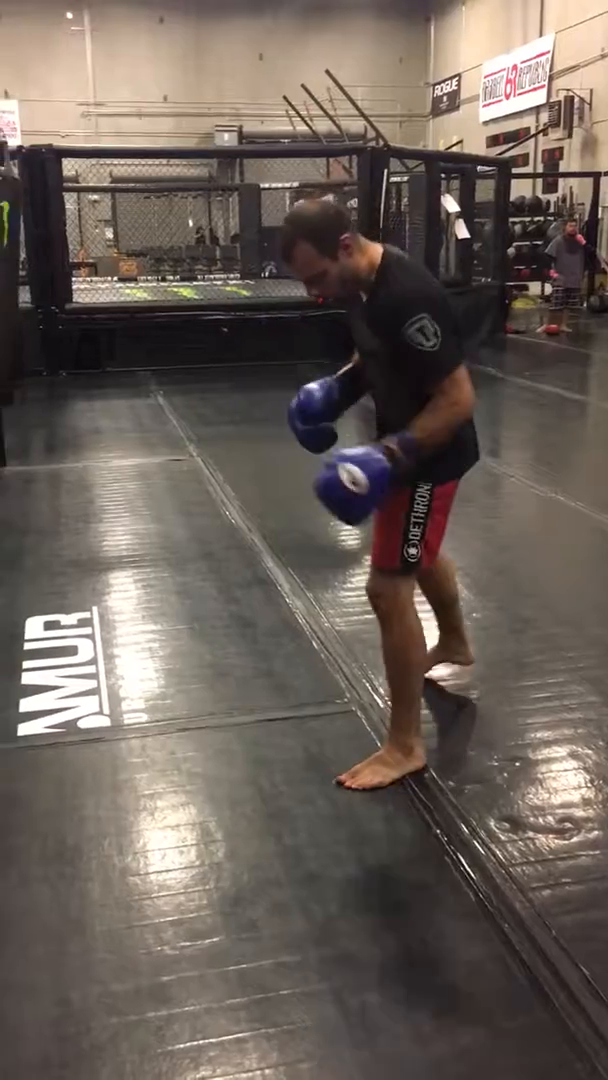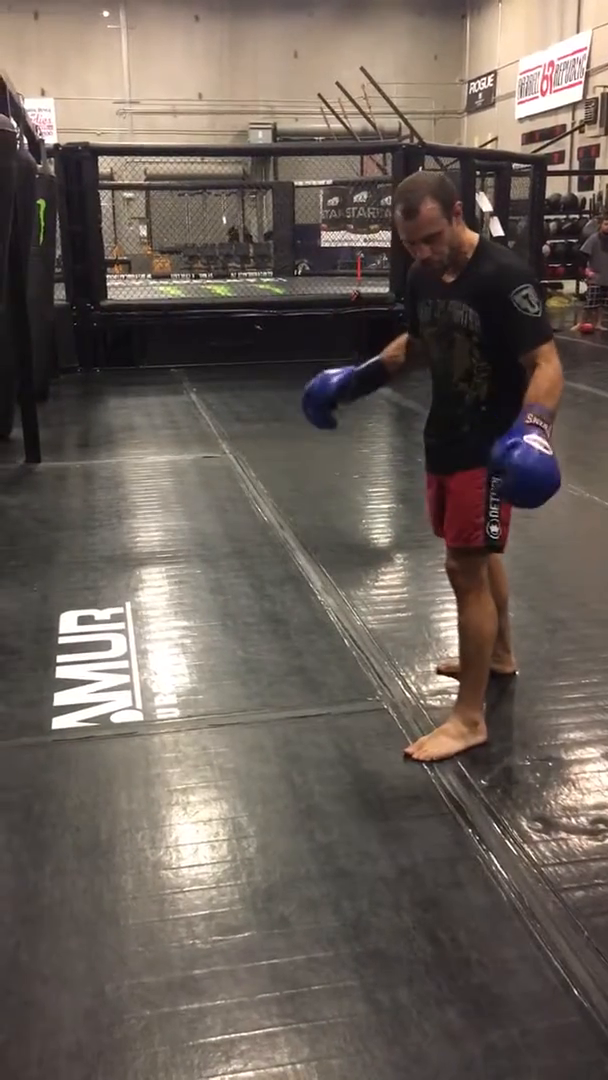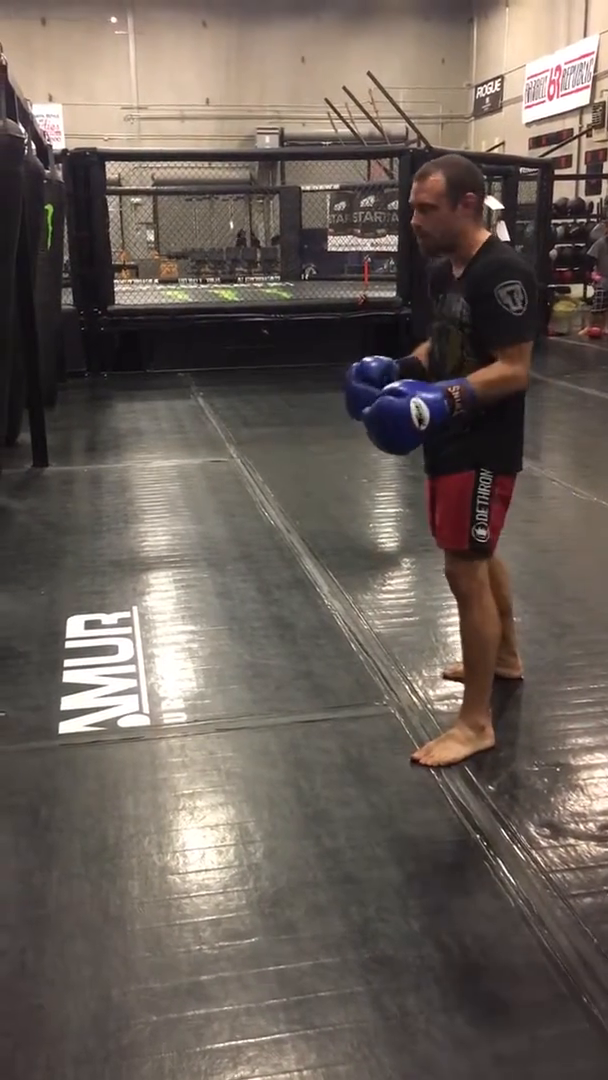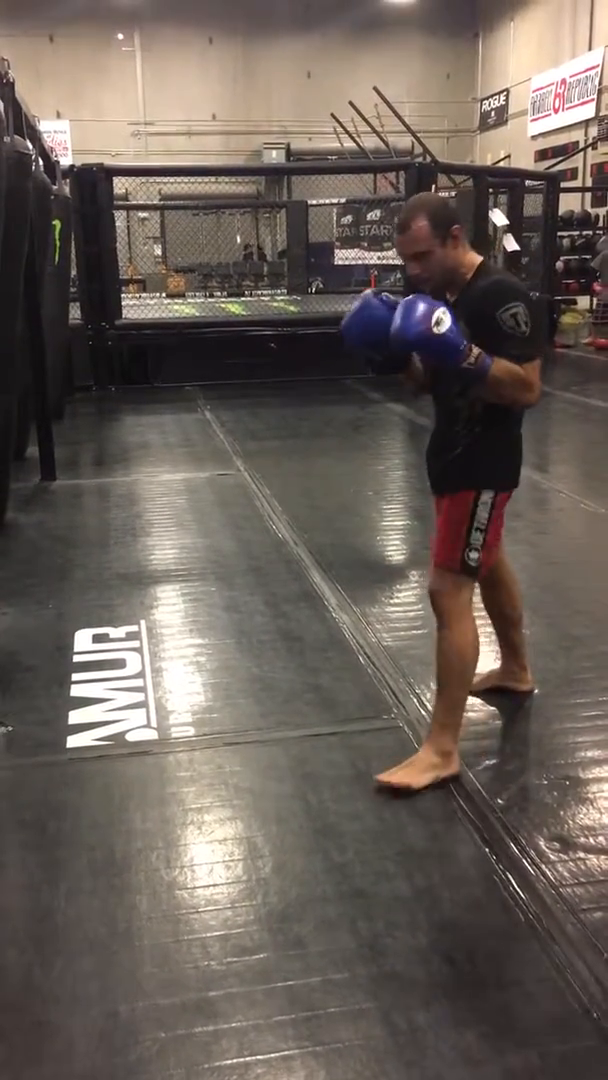
dt=1s
person 1, frame 1
left shoulder: (408, 297)
right shoulder: (363, 284)
left elbow: (458, 400)
left wrist: (388, 457)
right wrist: (338, 387)
left hip: (427, 458)
right hip: (404, 447)
left knee: (388, 587)
right knee: (419, 558)
left ankle: (406, 743)
right ankle: (455, 643)
person 1, frame 2
left shoulder: (504, 276)
right shoulder: (423, 275)
left elbow: (546, 364)
left wrist: (534, 427)
right wrist: (358, 378)
left hip: (489, 446)
right hip: (444, 438)
left knee: (466, 568)
right knee: (478, 553)
left ankle: (469, 718)
right ankle: (500, 652)
person 1, frame 3
left shoulder: (504, 272)
right shoulder: (442, 268)
left elbow: (513, 371)
left wrist: (441, 402)
right wrist: (397, 370)
left hip: (484, 449)
right hip: (450, 443)
left knee: (465, 570)
right knee: (479, 555)
left ankle: (475, 722)
right ankle: (505, 657)
person 1, frame 4
left shoulder: (501, 296)
right shoulder: (435, 293)
left elbow: (526, 389)
left wrist: (461, 352)
right wrist: (397, 350)
left hip: (483, 462)
right hip: (453, 453)
left knee: (447, 590)
right knee: (487, 561)
left ankle: (442, 746)
right ankle: (515, 669)
